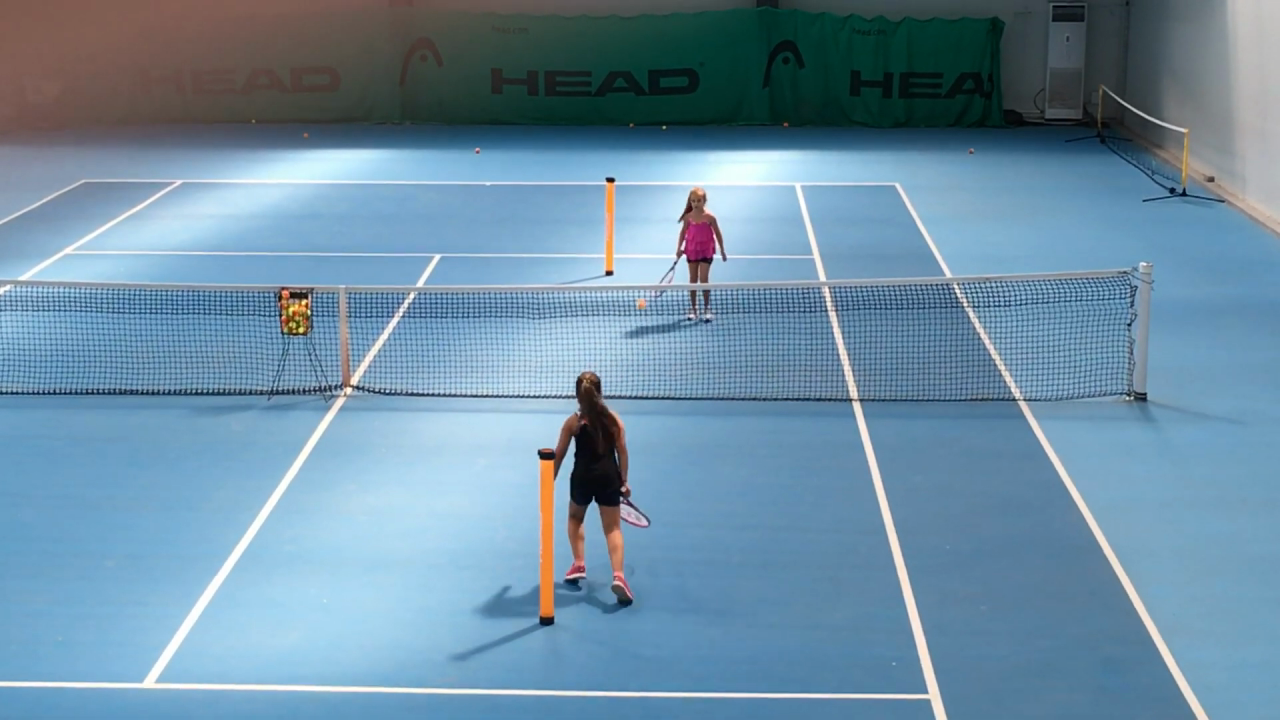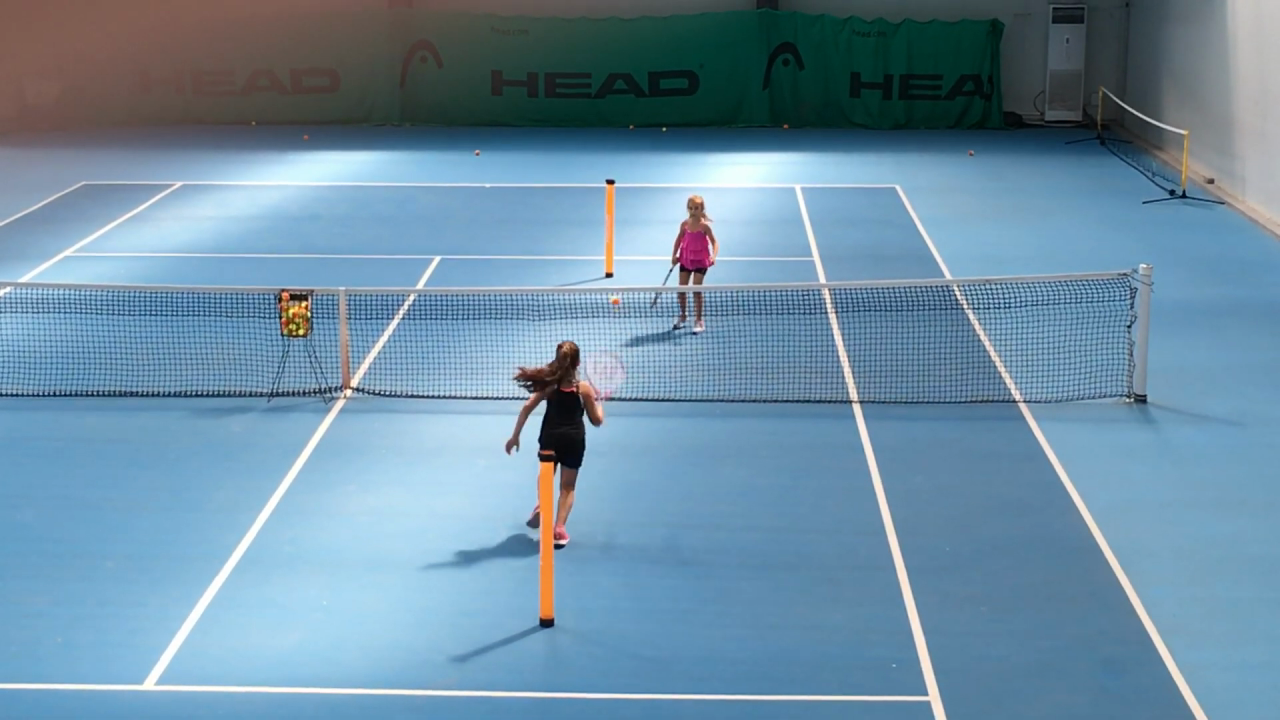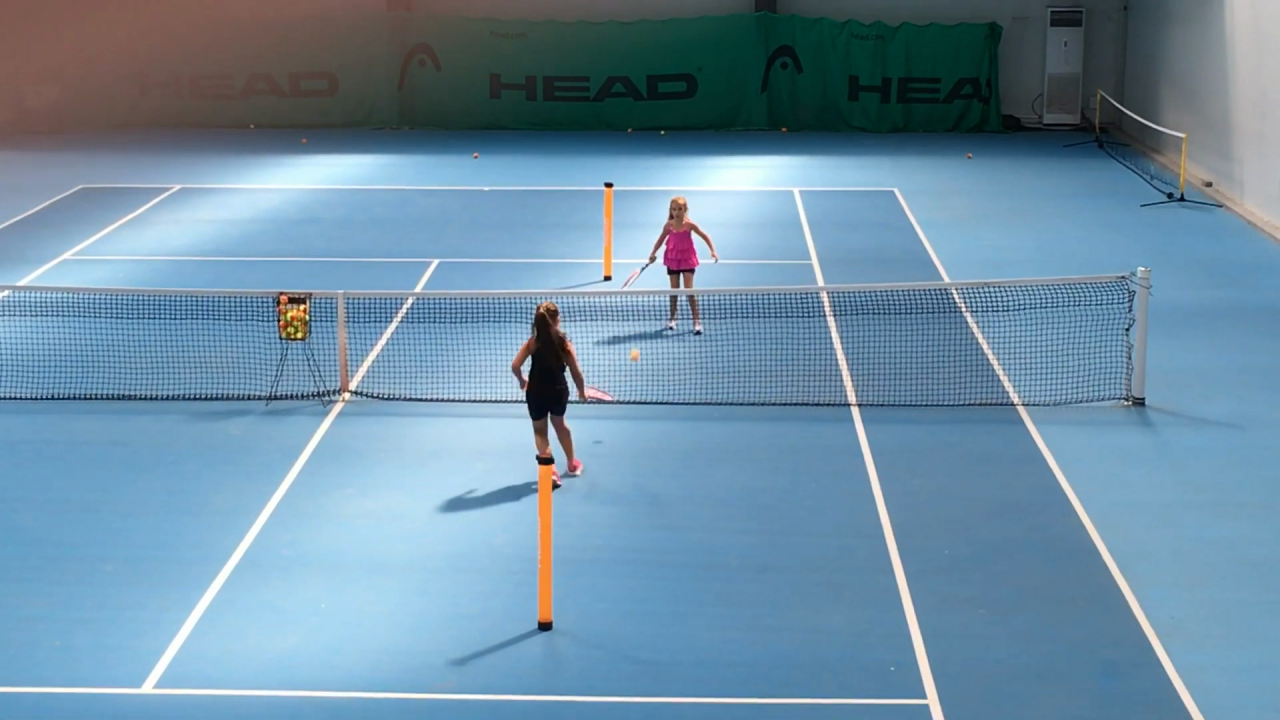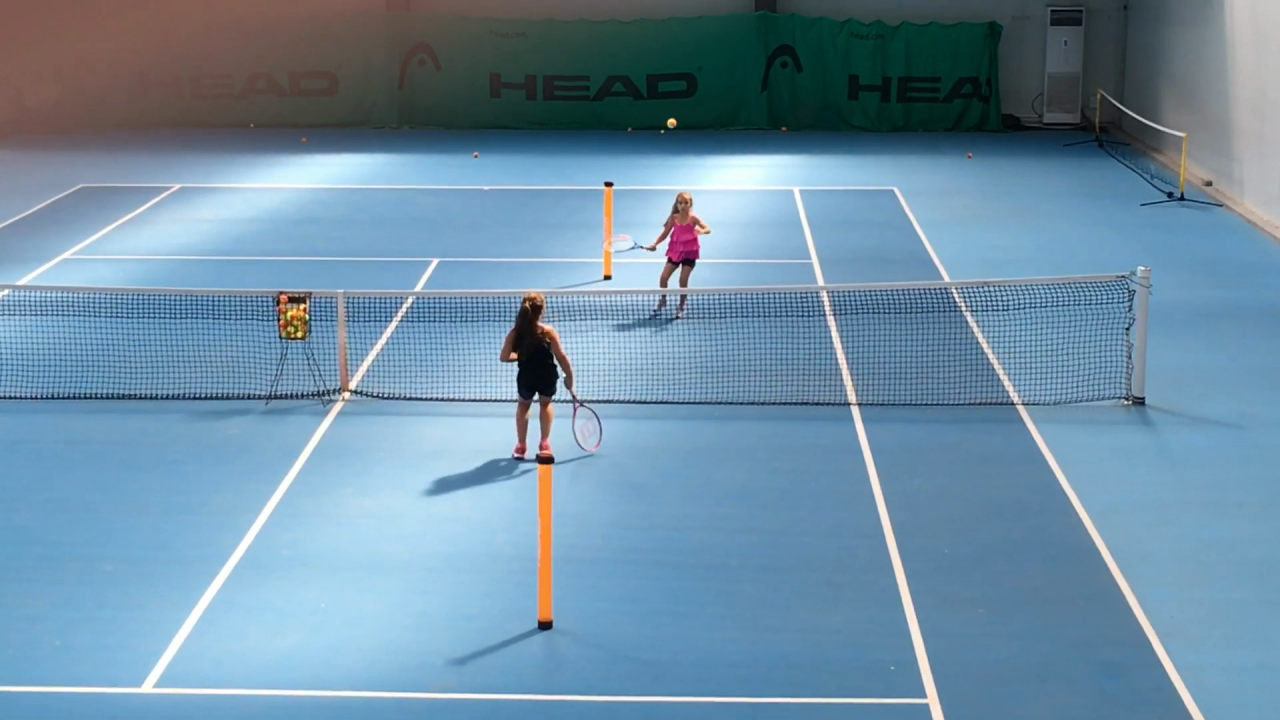
dt=0.5s
person 1, frame 1
left shoulder: (573, 422)
right shoulder: (611, 419)
left elbow: (558, 454)
right elbow: (622, 452)
right wrist: (624, 482)
left hip: (582, 478)
right hip: (609, 478)
left knee: (574, 518)
right knee: (613, 530)
left ankle: (578, 565)
right ankle: (618, 577)
person 1, frame 2
left shoulder: (547, 385)
right shoulder: (584, 388)
left elbow: (527, 409)
right elbow: (596, 420)
left wrist: (515, 435)
right wrist: (599, 406)
left hip: (550, 438)
right hip: (574, 440)
right knee: (568, 487)
left ankle: (541, 507)
right ankle: (559, 531)
person 1, frame 3
left shoulder: (532, 342)
right shoulder: (563, 343)
left elbow: (515, 366)
right elbow: (576, 372)
left wrist: (522, 380)
right wrist: (581, 391)
left hip: (536, 395)
right hip: (558, 393)
left knee: (540, 432)
right knee: (560, 425)
left ankle: (551, 473)
right ankle: (572, 464)
person 1, frame 4
left shoulder: (515, 332)
right shoulder: (548, 331)
left elbow: (504, 357)
right elbow: (561, 356)
right wrist: (569, 375)
left hip: (526, 378)
right hip: (547, 377)
left knee: (523, 406)
right knee: (545, 404)
left ankle: (521, 447)
right ankle: (544, 445)
